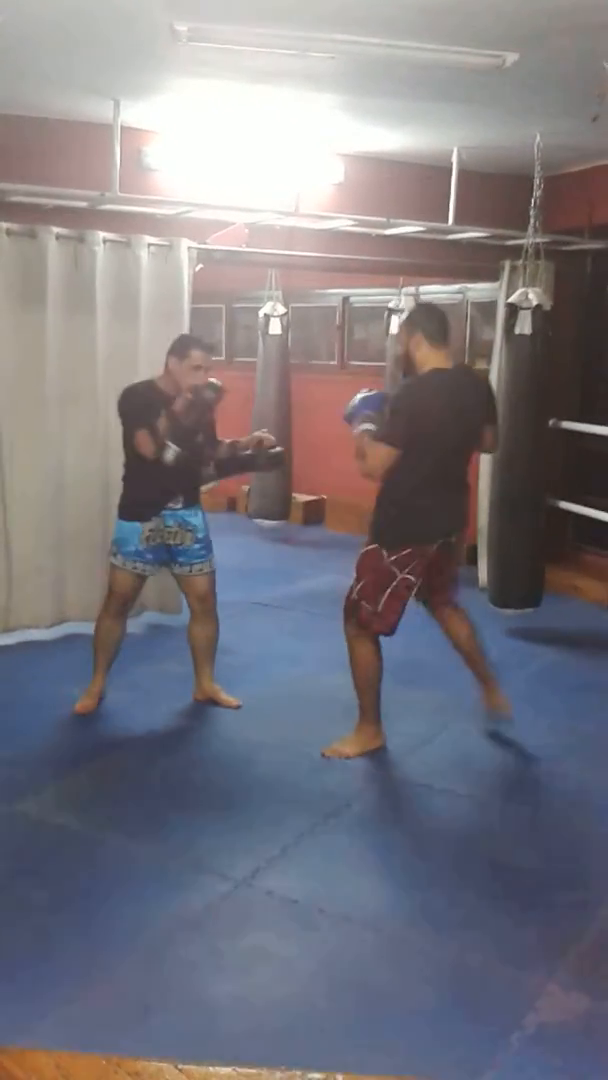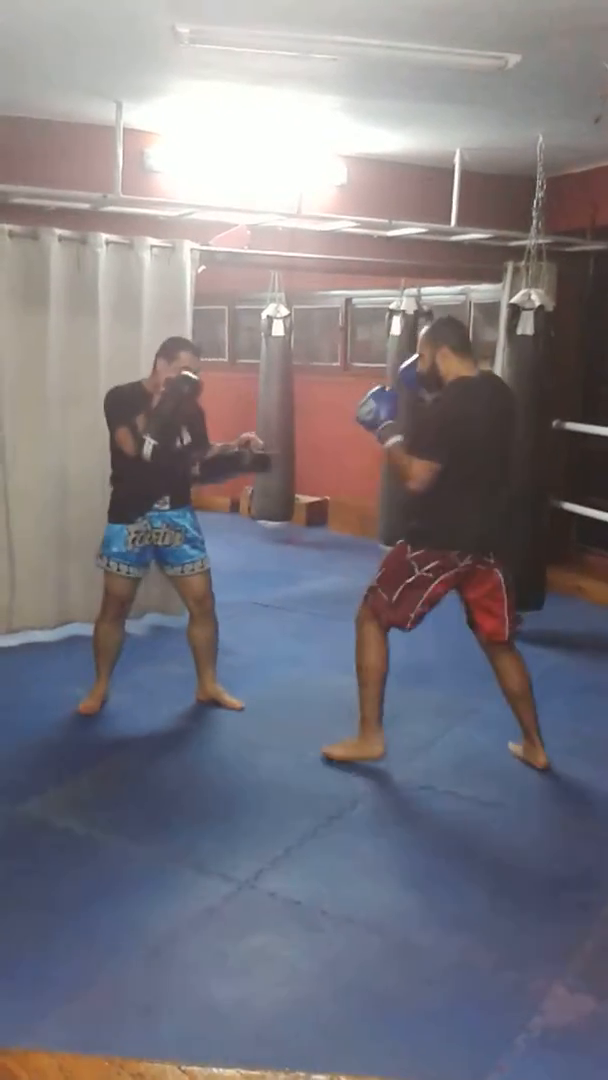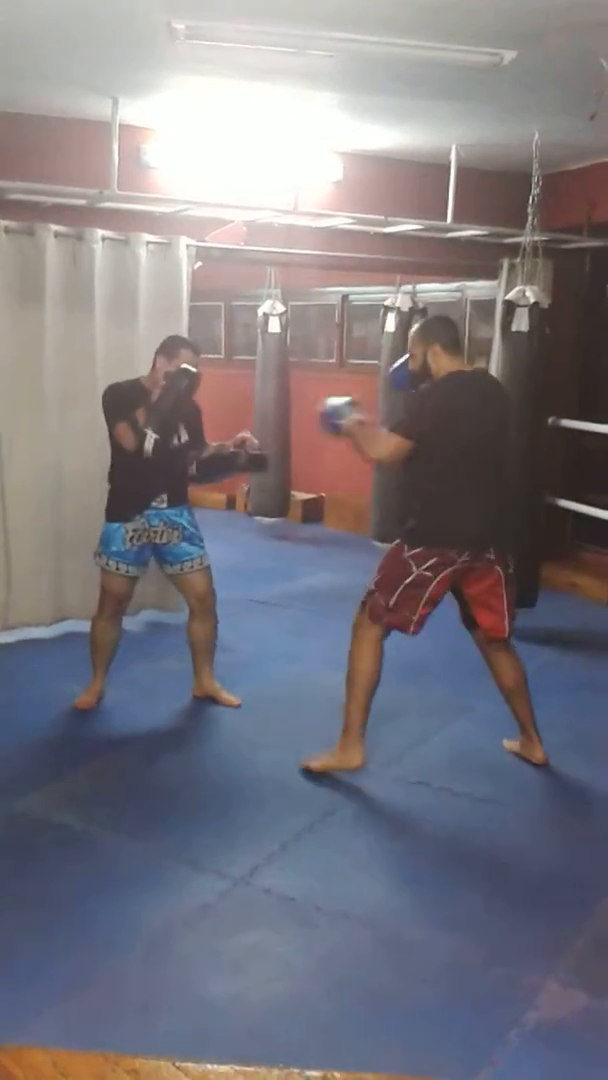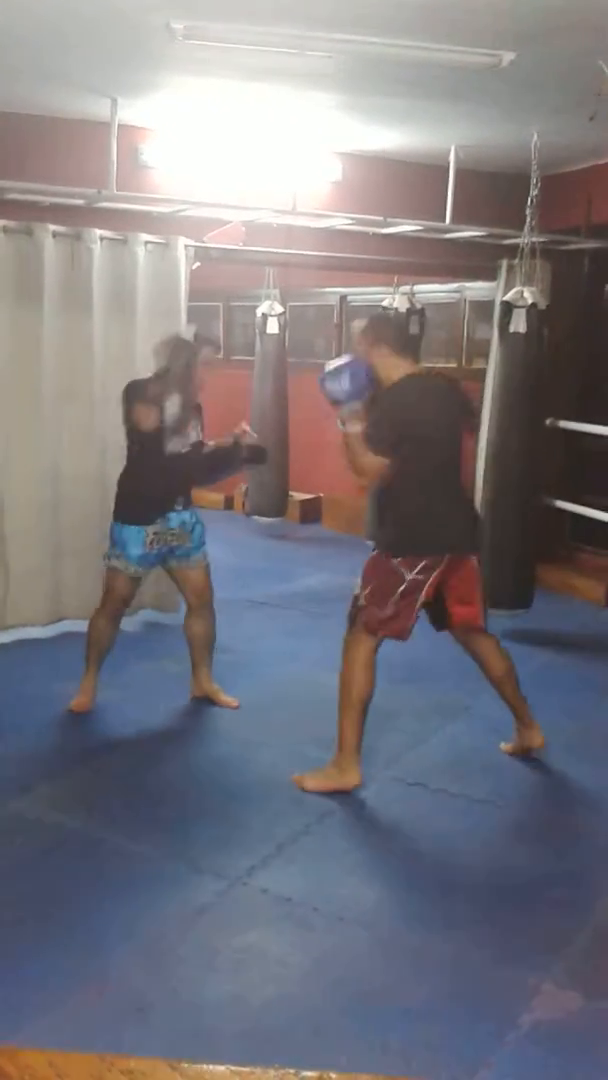
dt=0.2s
person 1, frame 1
left shoulder: (413, 395)
right shoulder: (476, 386)
left elbow: (374, 466)
right elbow: (487, 441)
left wrist: (362, 425)
left hip: (405, 530)
right hip: (448, 522)
left knee: (359, 624)
right knee: (444, 605)
left ankle: (369, 730)
right ankle: (492, 694)
person 1, frame 2
left shoulder: (446, 407)
right shoulder: (497, 391)
left elbow: (416, 479)
left wrist: (385, 428)
left hip: (438, 541)
right hip: (488, 540)
left knee: (370, 619)
right knee: (500, 643)
left ankle: (369, 736)
right ankle: (533, 746)
person 1, frame 3
left shoulder: (434, 396)
right shoulder: (492, 391)
left elbow: (379, 451)
left wrist: (350, 420)
left hip: (434, 538)
right hip: (488, 538)
left knee: (369, 625)
right knee: (495, 640)
left ankle: (350, 746)
right ankle: (531, 740)
person 1, frame 4
left shoulder: (393, 402)
right shoulder: (446, 389)
left elbow: (371, 474)
left wrist: (351, 417)
left hip: (412, 543)
right hip: (456, 533)
left knee: (360, 640)
right knee: (472, 632)
left ankle: (346, 765)
right ankle: (528, 730)
person 2, frame 1
left shoulder: (202, 402)
right shoulder: (136, 397)
left elbow: (215, 450)
right elbow: (148, 447)
left wrist: (246, 444)
right wrist: (178, 409)
left hip: (187, 516)
right hip: (141, 518)
left knee: (204, 602)
right knee: (118, 603)
left ankle: (205, 684)
right ankle: (97, 685)
person 2, frame 2
left shoulder: (188, 406)
right shoulder: (121, 398)
left elbow: (202, 455)
right elbow: (130, 445)
left wrist: (235, 446)
right wrist: (158, 403)
left hip: (177, 517)
right hip: (129, 520)
left knee: (202, 602)
right knee: (114, 607)
left ankle: (208, 685)
right ankle: (100, 687)
person 2, frame 3
left shoulder: (187, 406)
right shoulder: (119, 394)
left elbow: (198, 455)
right elbow: (130, 440)
left wrist: (231, 446)
right wrist: (157, 398)
left hip: (176, 515)
right hip: (127, 518)
left knee: (203, 599)
right knee: (111, 605)
left ankle: (205, 682)
right ankle: (97, 683)
person 2, frame 4
left shoulder: (191, 405)
right shoulder: (140, 391)
right elbow: (148, 422)
left wrist: (233, 445)
right wrist: (170, 378)
left hip: (182, 515)
right hip: (138, 519)
left knee: (201, 598)
right knee: (114, 603)
left ankle: (203, 681)
right ankle: (89, 682)
